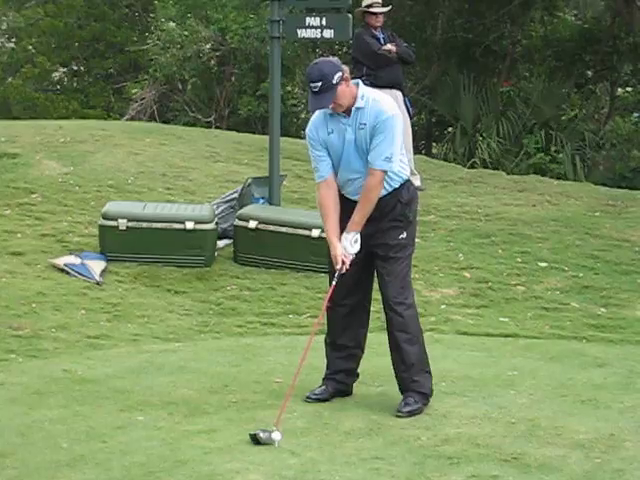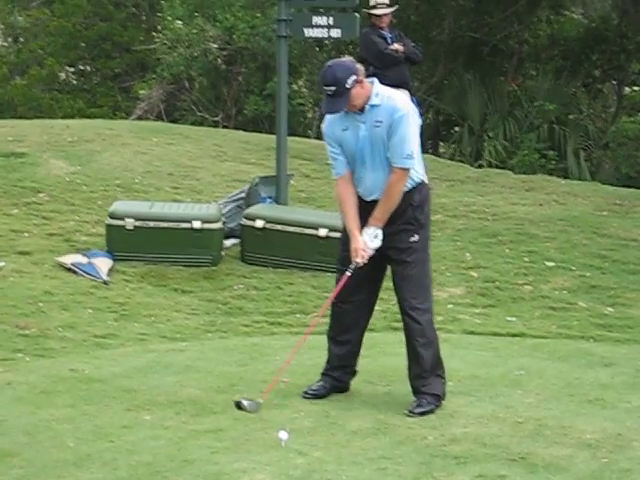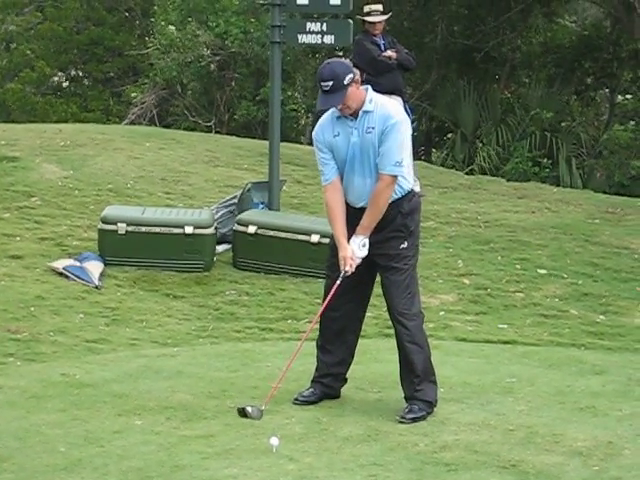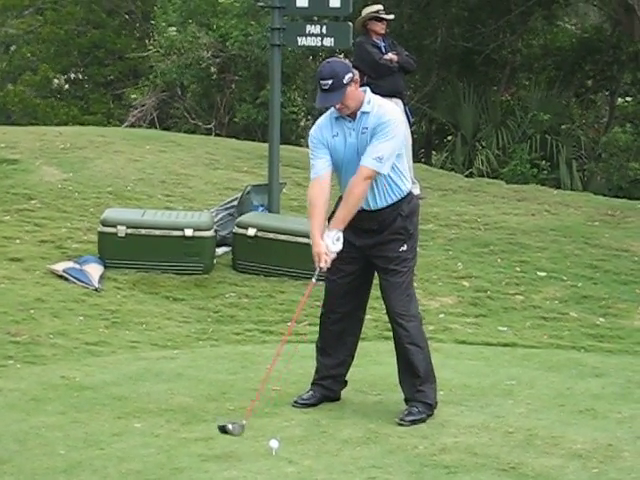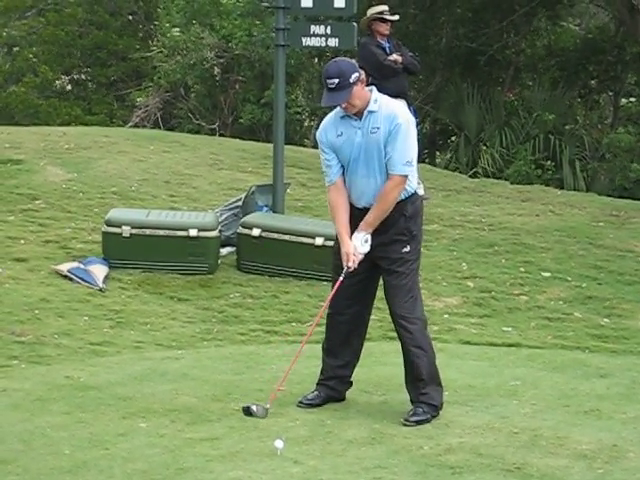
dt=1s
person 1, frame 1
left shoulder: (383, 110)
right shoulder: (317, 125)
left elbow: (377, 177)
right elbow: (326, 185)
left wrist: (353, 232)
right wrist: (334, 241)
left hip: (392, 205)
right hip: (349, 205)
left knee: (396, 297)
right knee: (343, 299)
left ankle: (416, 386)
right ankle: (339, 377)
person 1, frame 2
left shoulder: (399, 108)
right shoulder: (333, 123)
left elbow: (400, 173)
right elbow: (343, 181)
left wrist: (376, 226)
right wrist: (355, 234)
left hip: (404, 207)
right hip: (362, 206)
left knee: (413, 300)
right knee: (348, 296)
left ankle: (429, 387)
right ankle: (337, 374)
person 1, frame 3
left shoulder: (391, 116)
right shoulder: (324, 128)
left elbow: (387, 182)
right elbow: (332, 187)
left wrist: (362, 237)
right wrist: (343, 243)
left hip: (395, 215)
right hip: (352, 214)
left knee: (403, 307)
right knee: (338, 303)
left ankle: (421, 394)
right ankle: (327, 380)
person 1, frame 4
left shoulder: (387, 117)
right shoulder: (322, 129)
left elbow: (365, 177)
right elbow: (319, 184)
left wrist: (334, 230)
right wrist: (317, 237)
left hip: (394, 218)
right hip: (352, 219)
left knee: (401, 309)
right knee: (337, 307)
left ankle: (421, 396)
right ankle: (327, 383)
person 1, frame 5
left shoulder: (395, 115)
right shoulder: (329, 128)
left elbow: (397, 180)
right elbow: (336, 187)
left wrist: (365, 231)
right wrist: (345, 240)
left hip: (398, 217)
right hip: (357, 216)
left knee: (405, 309)
right knee: (344, 306)
left ankle: (427, 397)
right ankle: (333, 383)
person 2, frame 1
left shoulder: (389, 34)
right shoulder: (361, 35)
left elbow: (410, 56)
right elbow: (377, 57)
left wrist: (395, 49)
right wrist: (397, 55)
left hip: (396, 91)
left knee: (404, 133)
left ankle: (411, 176)
person 2, frame 2
left shoulder: (397, 34)
right shoulder: (368, 34)
left elbow: (417, 55)
right elbow: (384, 57)
left wrist: (402, 49)
right wrist: (404, 55)
left hip: (402, 89)
person 2, frame 3
left shoulder: (390, 40)
right shoulder: (361, 41)
left elbow: (411, 62)
right elbow: (377, 64)
left wrist: (395, 56)
right wrist: (397, 62)
left hip: (396, 96)
person 2, frame 4
left shoulder: (390, 43)
right shoulder: (362, 44)
left elbow: (412, 64)
right elbow: (379, 67)
left wrist: (396, 59)
right wrist: (398, 64)
left hip: (397, 100)
left knee: (405, 144)
left ankle: (411, 187)
person 2, frame 5
left shoulder: (395, 43)
right shoulder: (366, 44)
left elbow: (415, 65)
right elbow: (384, 67)
left wrist: (400, 59)
right wrist: (403, 64)
left hip: (402, 102)
